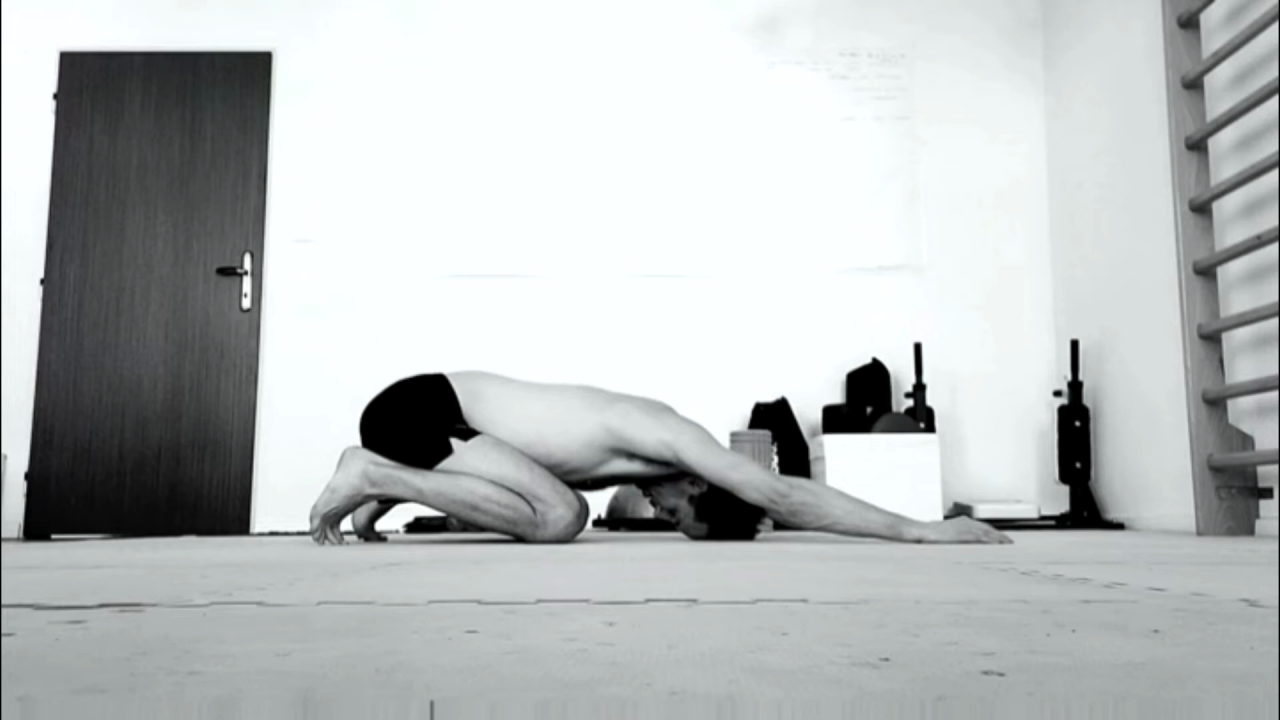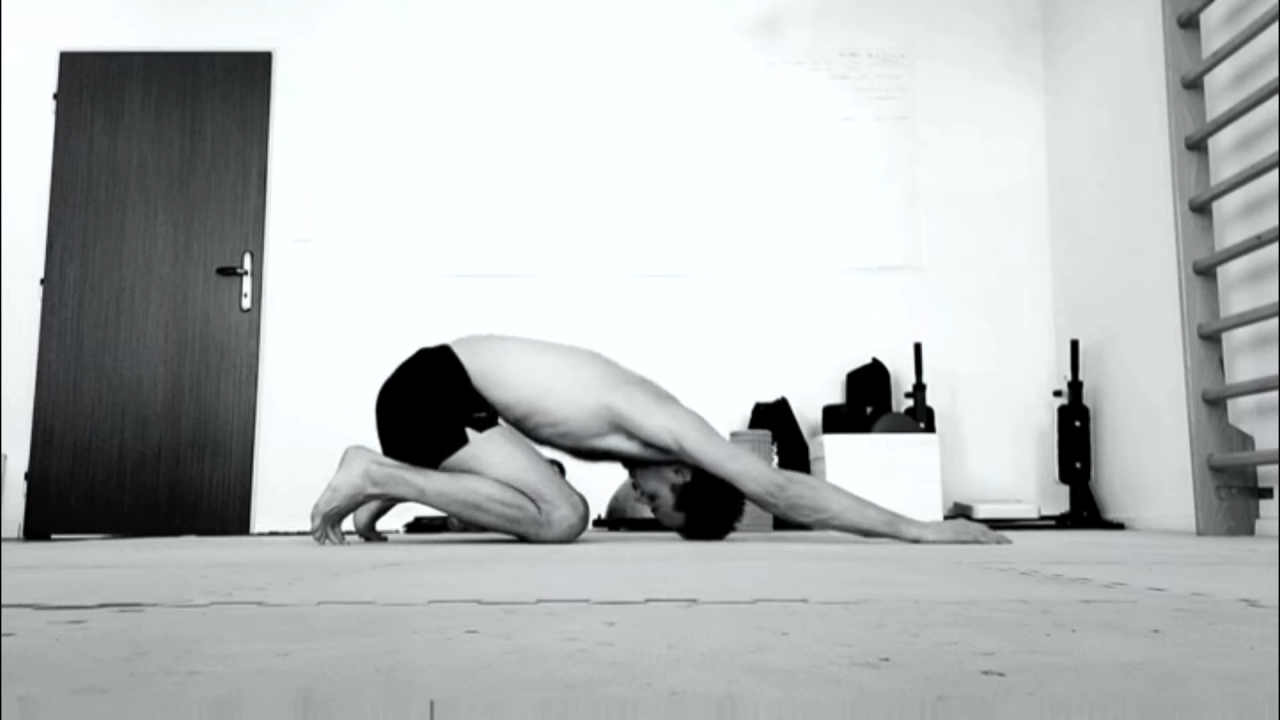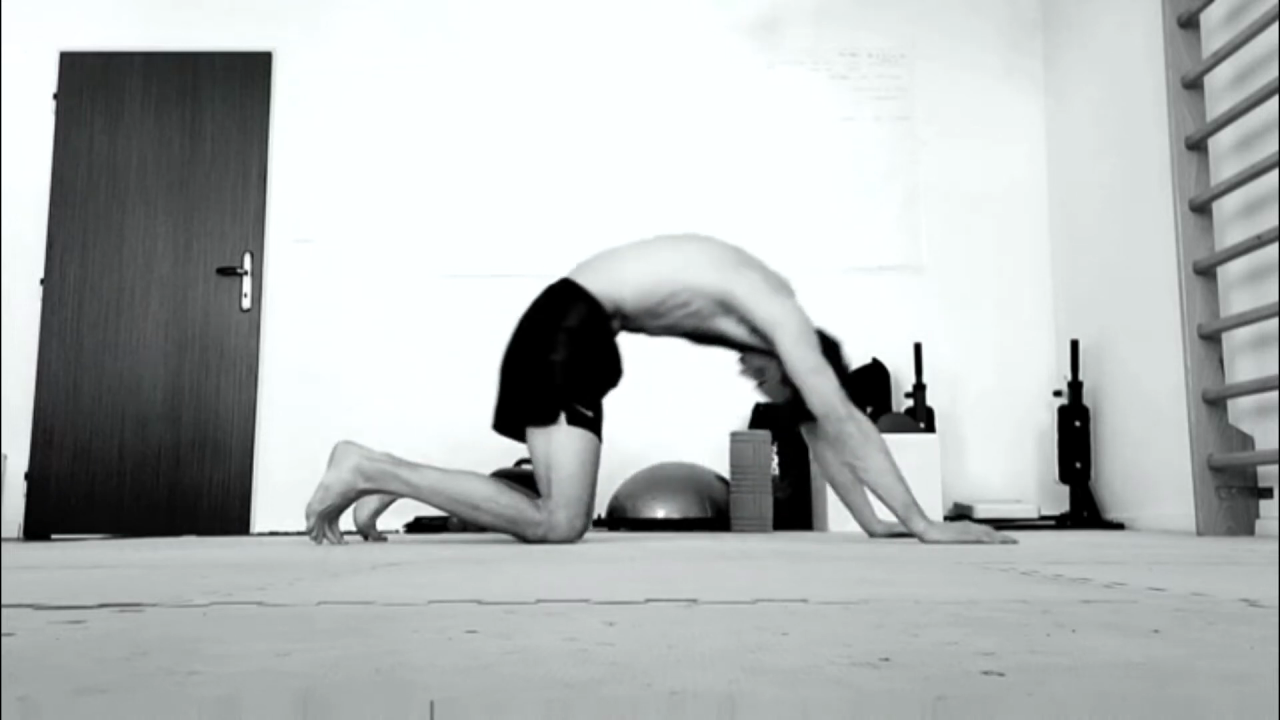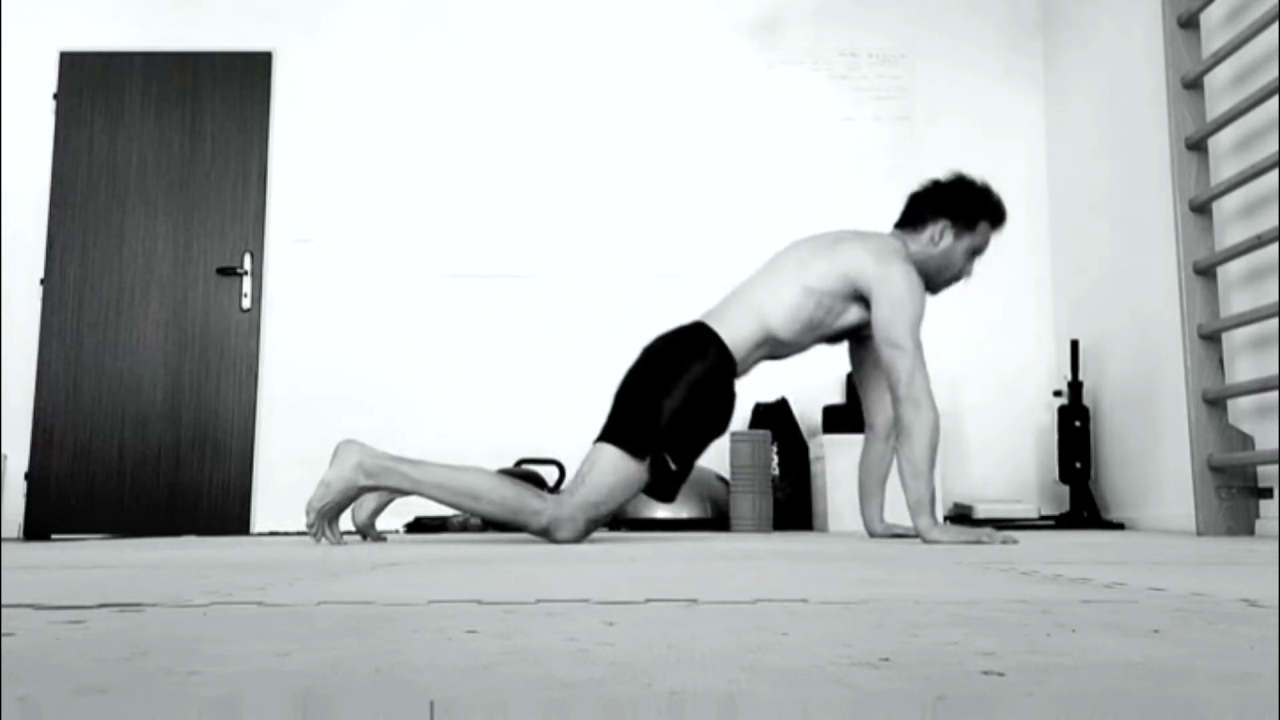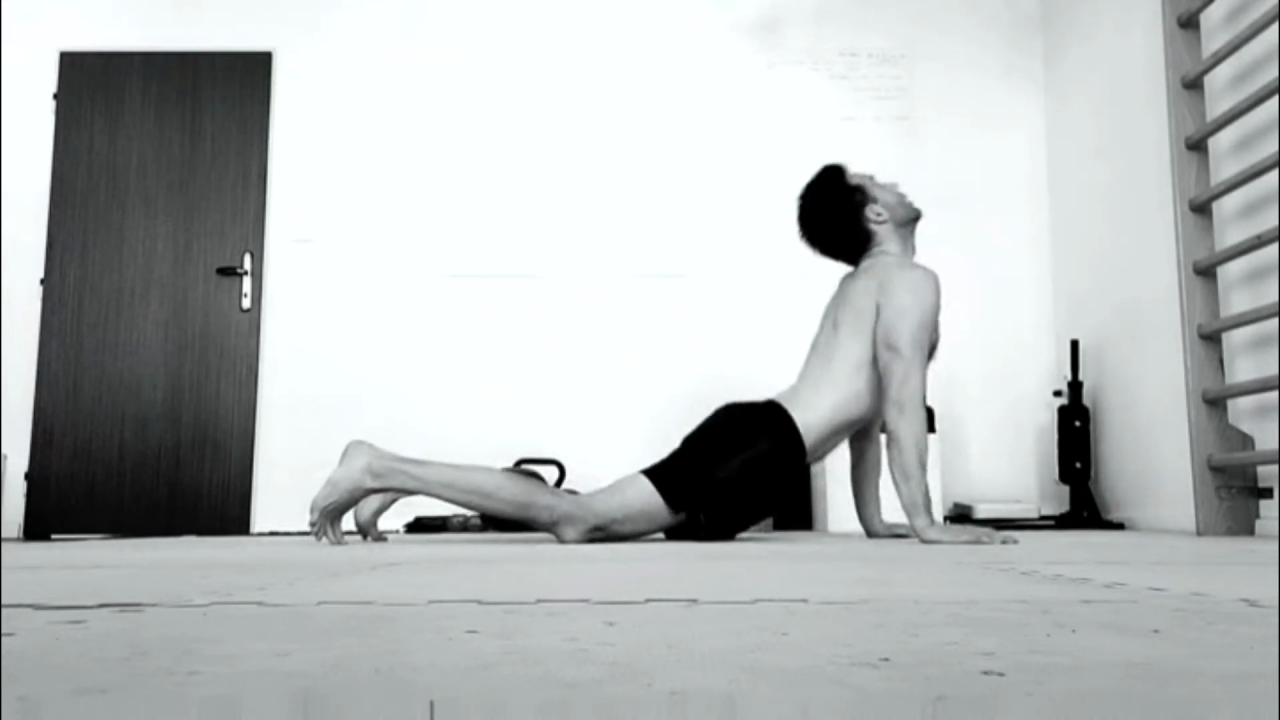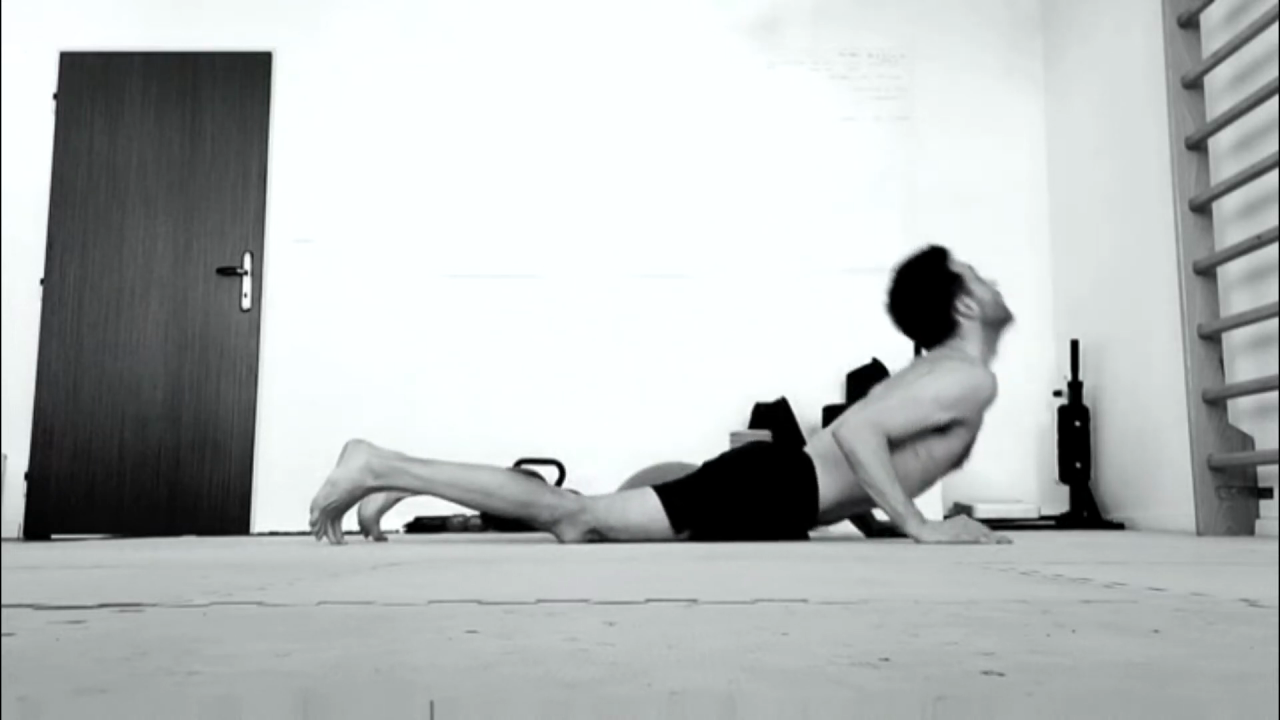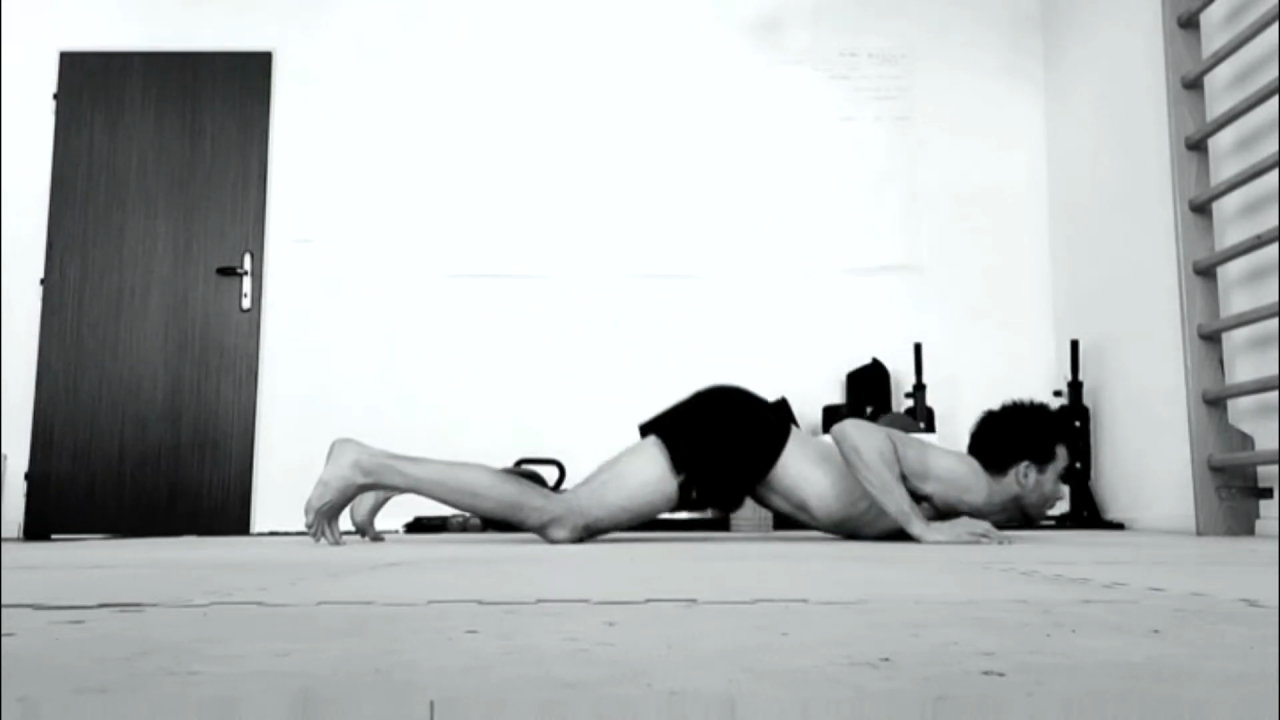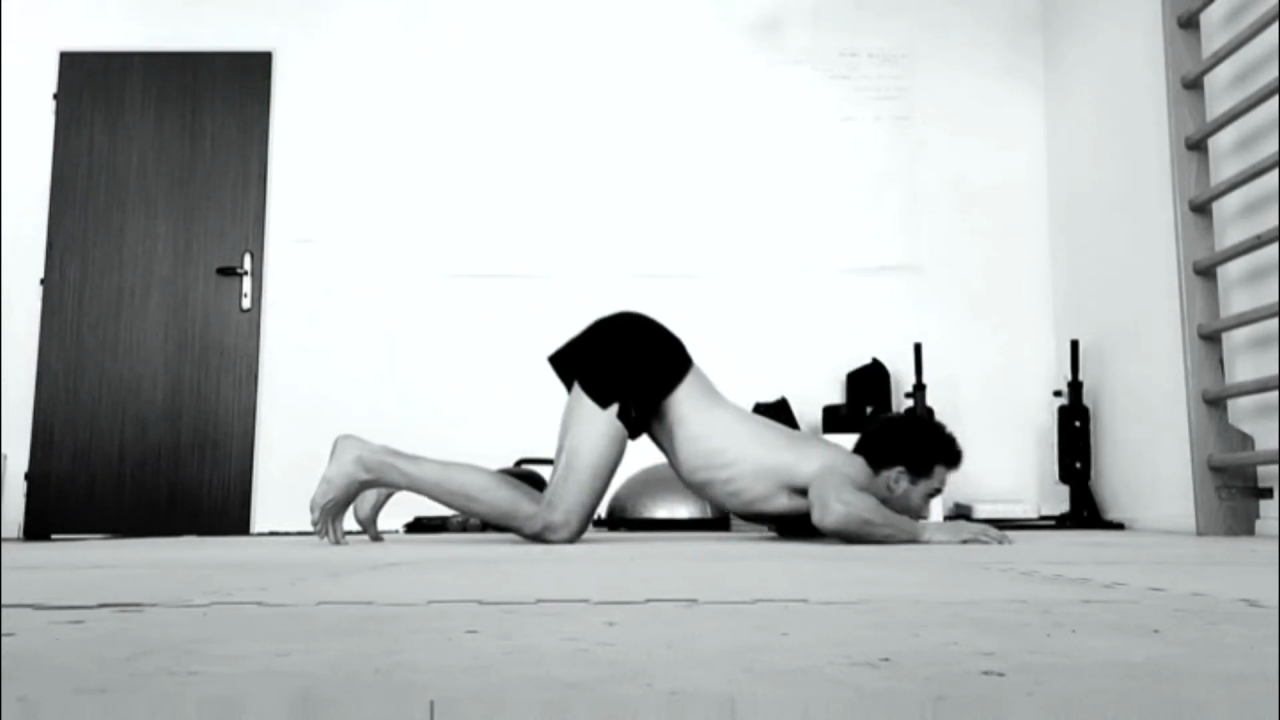
dt=0.7s
person 1, frame 1
left shoulder: (654, 433)
right shoulder: (668, 438)
left elbow: (779, 496)
right elbow: (783, 496)
left wrist: (906, 527)
right wrist: (917, 529)
left hip: (438, 405)
right hip: (417, 409)
left knee: (556, 508)
right knee: (555, 518)
left ankle: (390, 479)
right ankle: (375, 475)
person 1, frame 2
left shoulder: (647, 423)
right shoulder: (664, 428)
left elbow: (779, 488)
right elbow: (782, 490)
left wrist: (900, 528)
right wrist: (914, 530)
left hip: (443, 385)
right hip: (431, 388)
left knee: (546, 508)
right knee: (560, 518)
left ankle: (391, 481)
right ankle: (379, 475)
person 1, frame 3
left shoulder: (770, 315)
right shoulder: (775, 312)
left elbow: (819, 431)
right elbow: (843, 421)
left wrist: (871, 523)
right wrist: (918, 522)
left hip: (573, 327)
right hip: (570, 327)
left knee: (553, 508)
right knee: (557, 524)
left ankle: (381, 476)
right ankle: (370, 471)
person 1, frame 4
left shoulder: (866, 276)
right shoulder: (895, 272)
left elbow: (879, 413)
right elbow: (913, 403)
left wrist: (874, 519)
right wrist: (926, 522)
left hip: (685, 369)
right hip: (692, 371)
left knee: (566, 509)
right knee: (563, 519)
left ankle: (381, 474)
right ankle: (372, 469)
person 1, frame 5
left shoulder: (864, 282)
right shoulder: (912, 281)
left elbow: (860, 407)
right elbow: (903, 405)
left wrist: (873, 519)
right wrist: (923, 521)
left hip: (752, 433)
right hip: (762, 446)
left knee: (573, 512)
right knee: (576, 520)
left ankle: (393, 475)
right ankle: (383, 471)
person 1, frame 6
left shoulder: (929, 369)
right shoulder: (972, 378)
right elbow: (854, 433)
left wrist: (883, 519)
right wrist: (917, 525)
left hip: (772, 474)
right hip: (772, 489)
left knee: (575, 510)
right knee: (576, 518)
left ankle: (388, 476)
right ankle: (381, 470)
person 1, frame 7
left shoulder: (950, 478)
right shoulder: (966, 484)
right elbow: (854, 432)
left wrist: (912, 520)
right wrist: (922, 527)
left hip: (737, 432)
right hip: (731, 431)
left knee: (562, 516)
right knee: (560, 518)
left ankle: (381, 473)
right ankle: (369, 465)
person 1, frame 8
left shoulder: (838, 468)
right shoulder: (842, 474)
right elbow: (834, 515)
right wrist: (927, 534)
left hip: (637, 356)
right hip: (631, 353)
left knee: (548, 515)
right knee: (553, 526)
left ankle: (379, 467)
right ankle: (372, 463)
